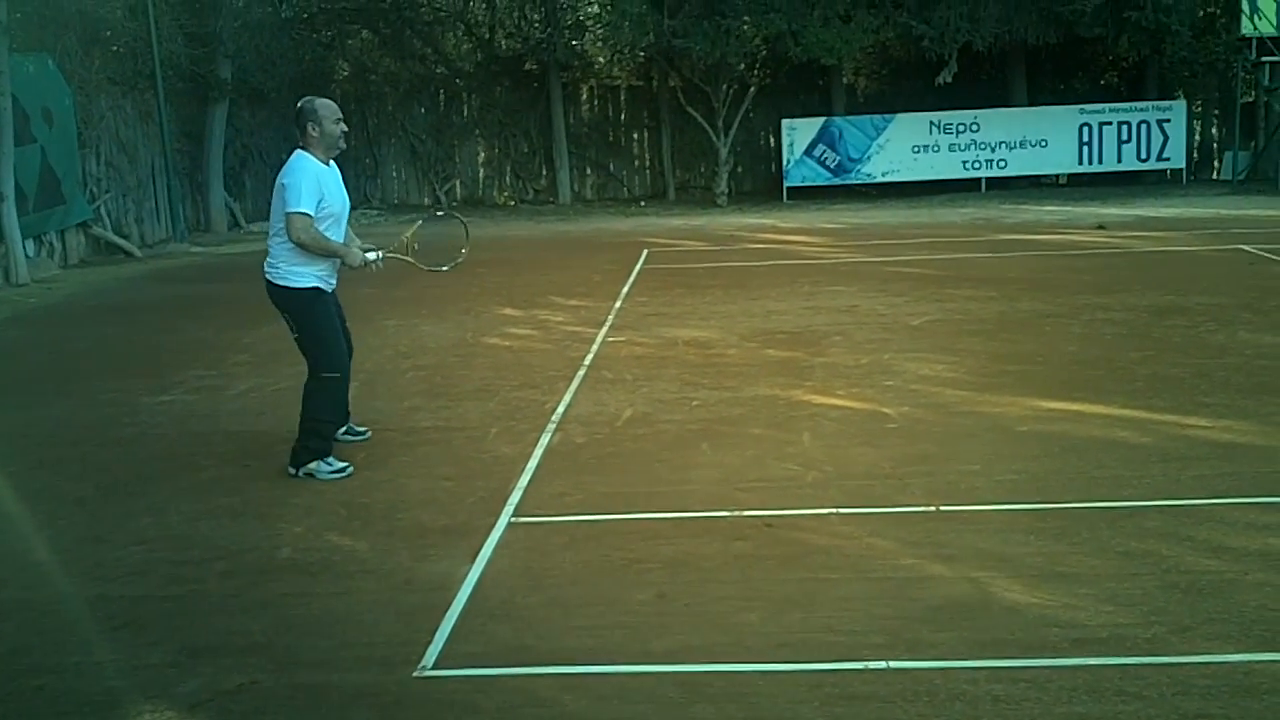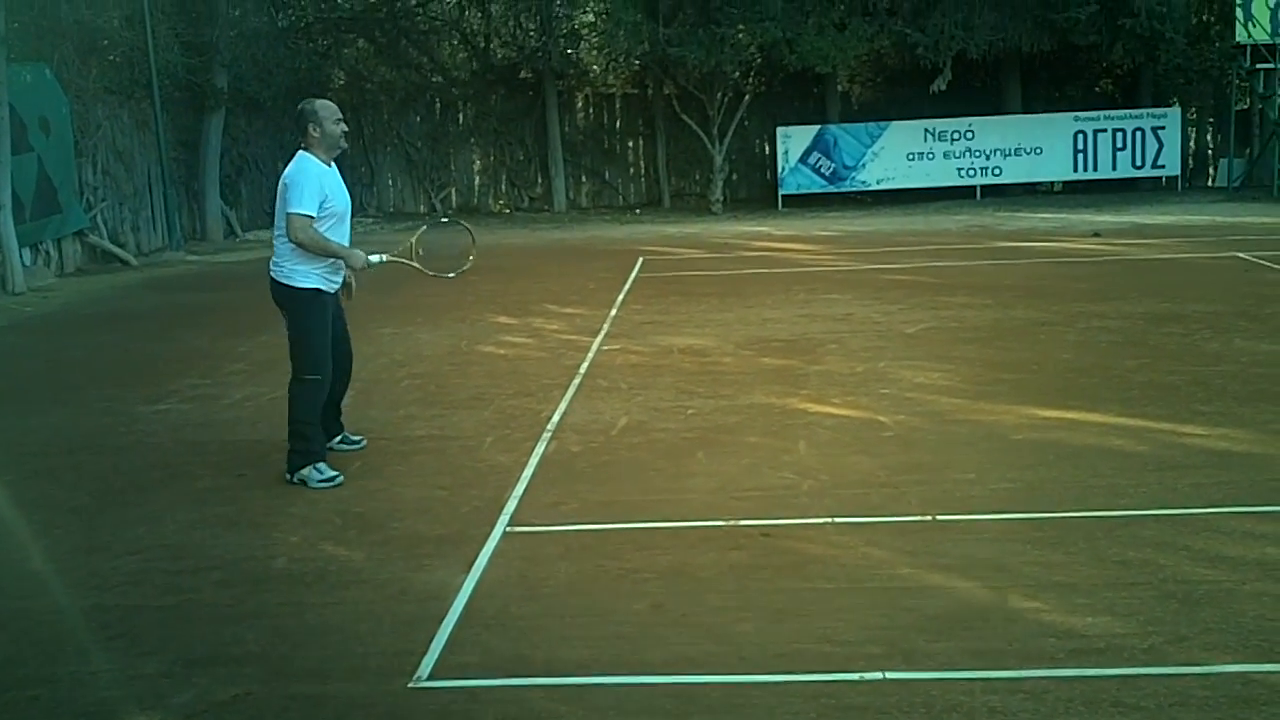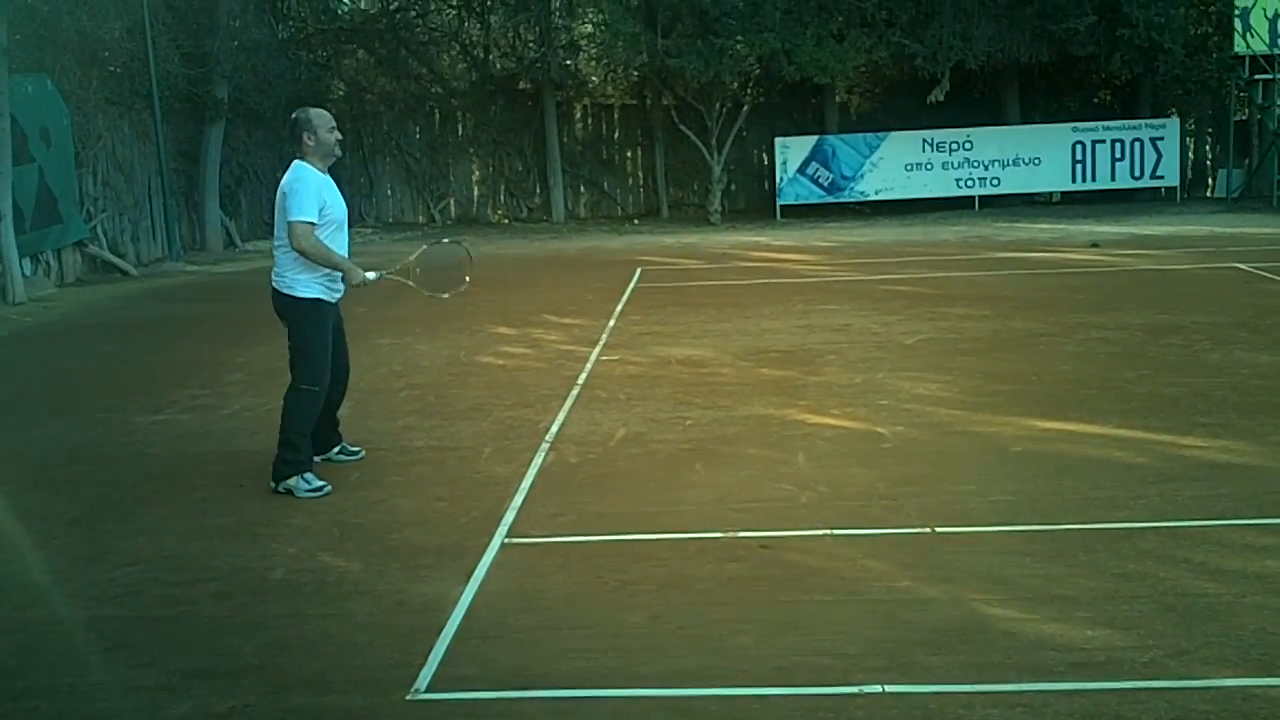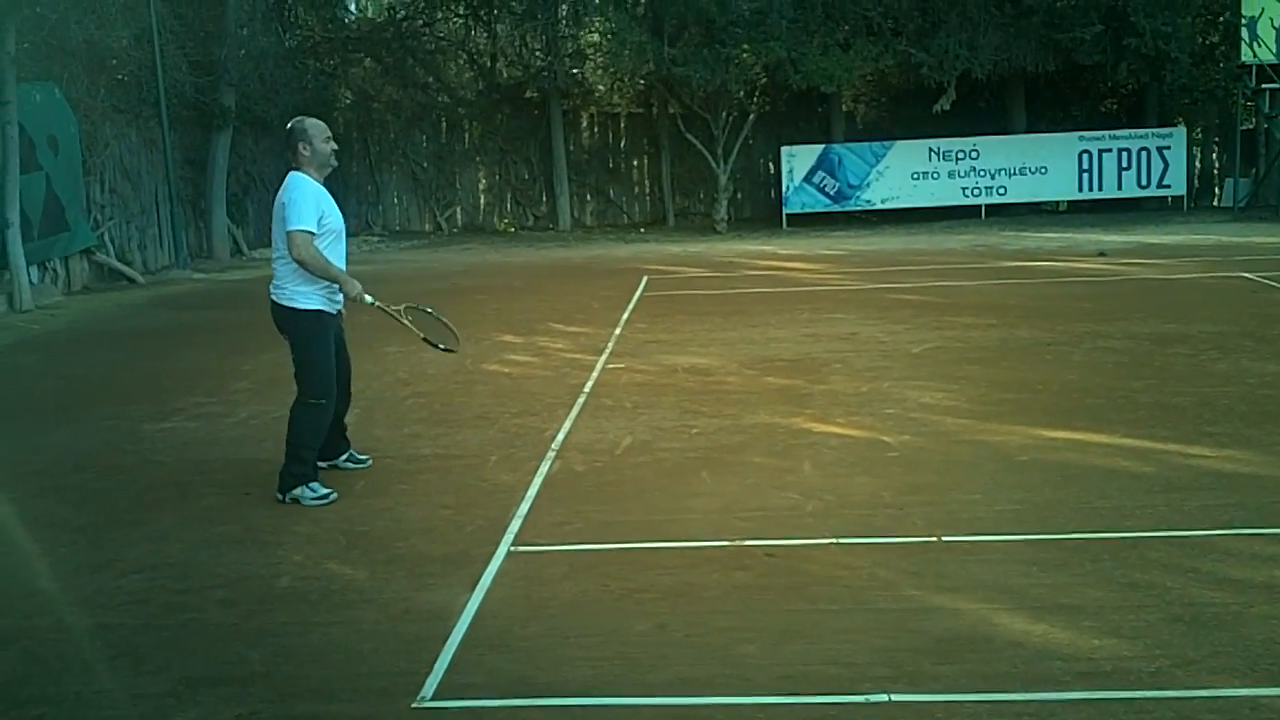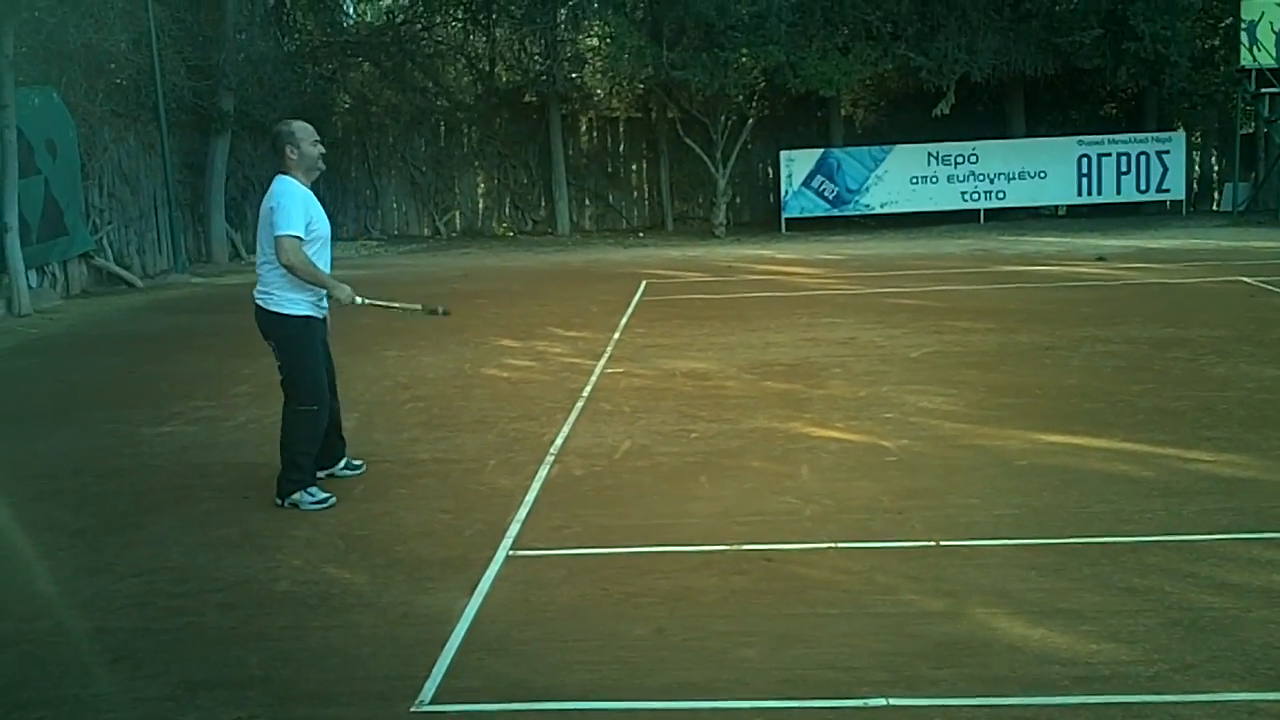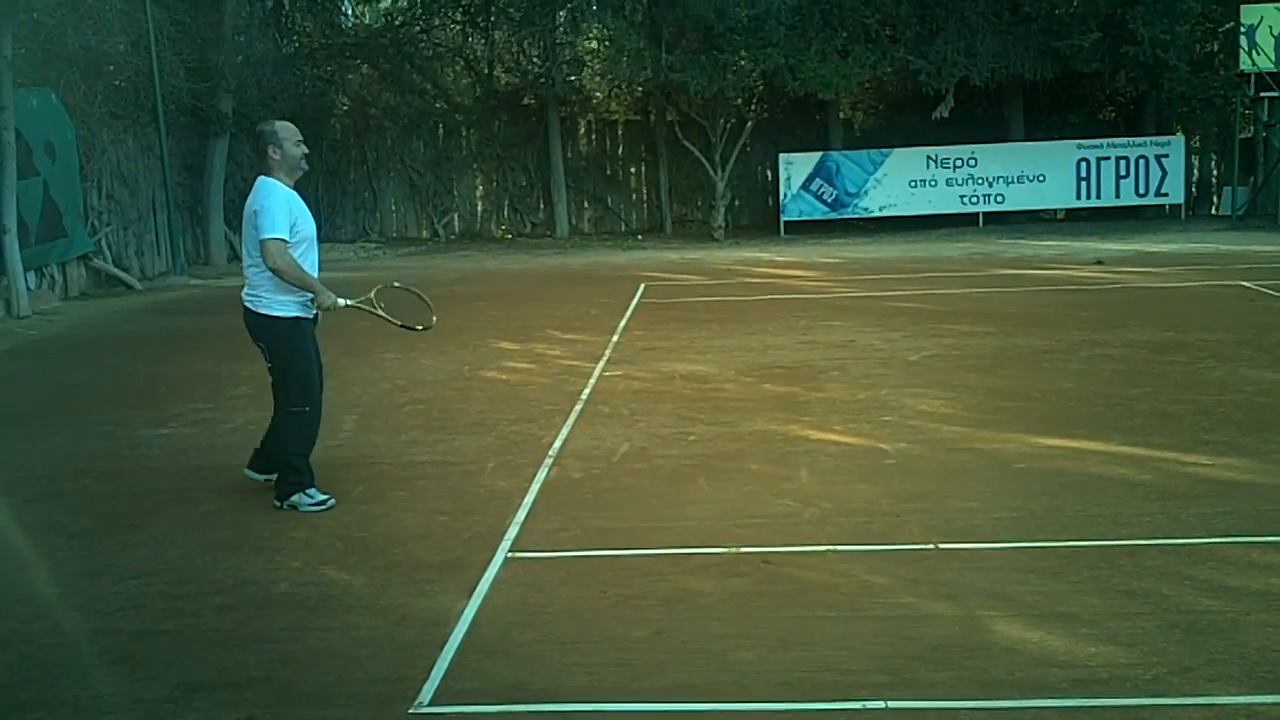
dt=0.2s
person 1, frame 1
left shoulder: (328, 168)
right shoulder: (303, 172)
right elbow: (300, 232)
left wrist: (358, 246)
right wrist: (344, 253)
left hip: (317, 284)
right hip: (296, 286)
left knee: (339, 358)
right knee: (329, 367)
left ankle: (334, 422)
right ankle: (309, 456)
person 1, frame 2
left shoulder: (327, 168)
right shoulder: (306, 172)
right elbow: (300, 232)
left wrist: (344, 266)
right wrist: (347, 255)
left hip: (322, 286)
right hip: (301, 287)
left knee: (338, 363)
right knee: (313, 372)
left ankle: (326, 431)
right ankle: (303, 461)
person 1, frame 3
left shoulder: (319, 178)
right shoulder: (304, 180)
right elbow: (302, 240)
left wrist: (339, 274)
right wrist: (348, 268)
left hip: (322, 296)
right hip: (303, 298)
left knee: (335, 373)
right knee: (310, 381)
left ankle: (325, 442)
right ankle: (290, 471)
person 1, frame 4
left shoulder: (314, 188)
right shoulder: (301, 190)
right elbow: (301, 251)
left wrist: (336, 292)
right wrist: (346, 281)
left hip: (319, 308)
right hip: (303, 310)
left knee: (337, 383)
right knee: (317, 393)
left ankle: (332, 450)
right ankle: (296, 481)
person 1, frame 5
left shoulder: (299, 193)
right shoulder: (289, 195)
right elbow: (290, 256)
left wrist: (324, 295)
right wrist: (334, 286)
left hip: (303, 313)
right hip: (288, 315)
left knee: (324, 393)
right knee: (308, 399)
left ankle: (329, 459)
right ankle: (294, 486)
person 1, frame 6
left shoulder: (284, 194)
right shoulder: (272, 197)
right elbow: (275, 259)
left wrist: (313, 294)
right wrist: (318, 290)
left hip: (289, 314)
right hip: (277, 317)
left knee: (301, 395)
right knee: (301, 402)
left ankle: (269, 462)
right ankle: (292, 488)
